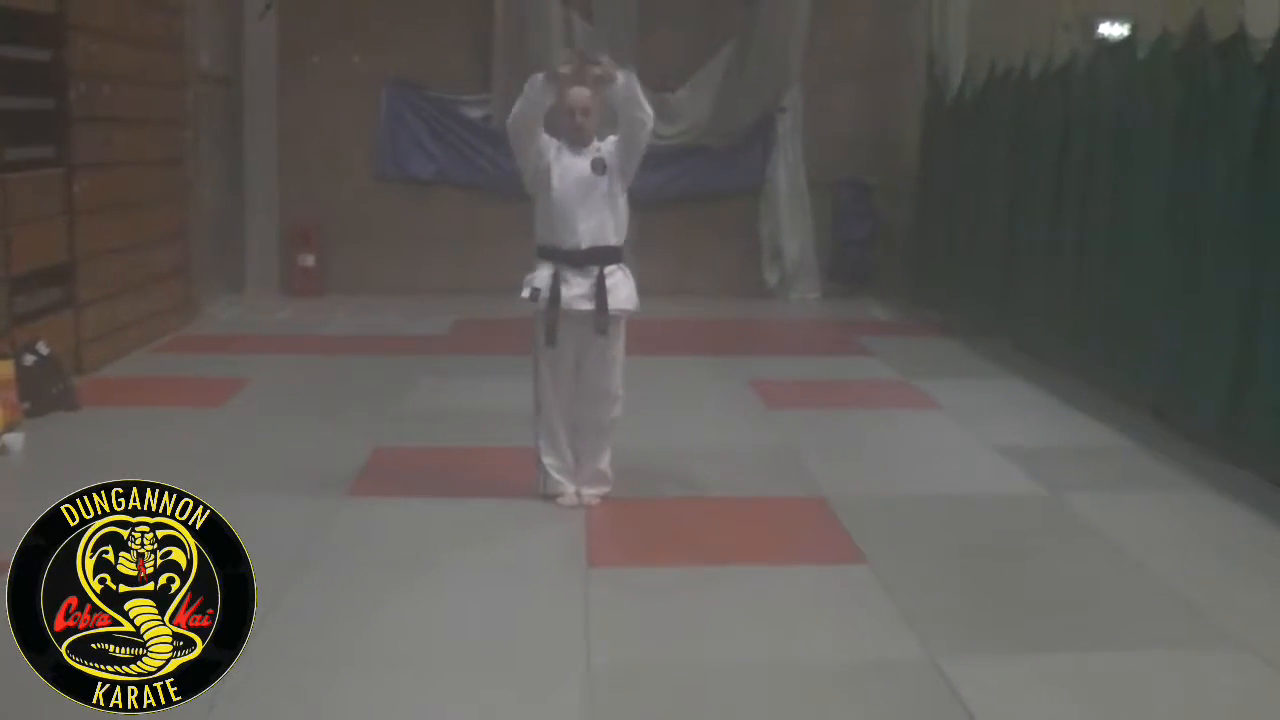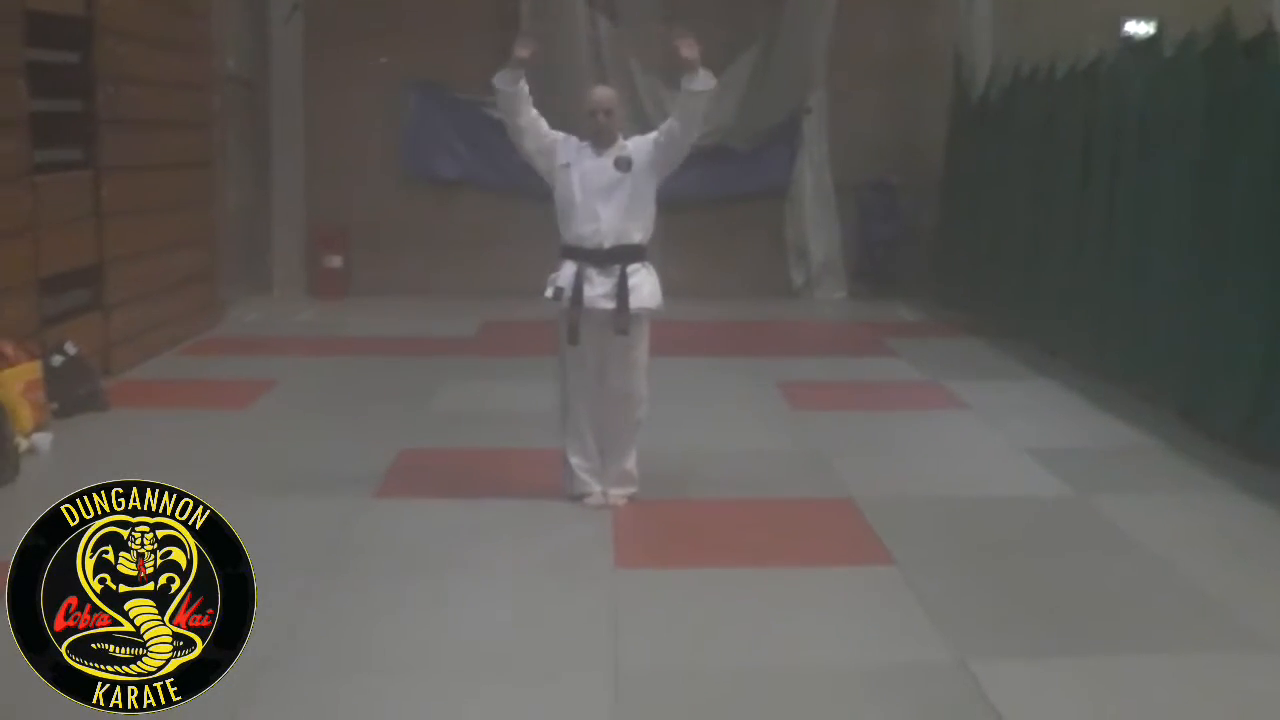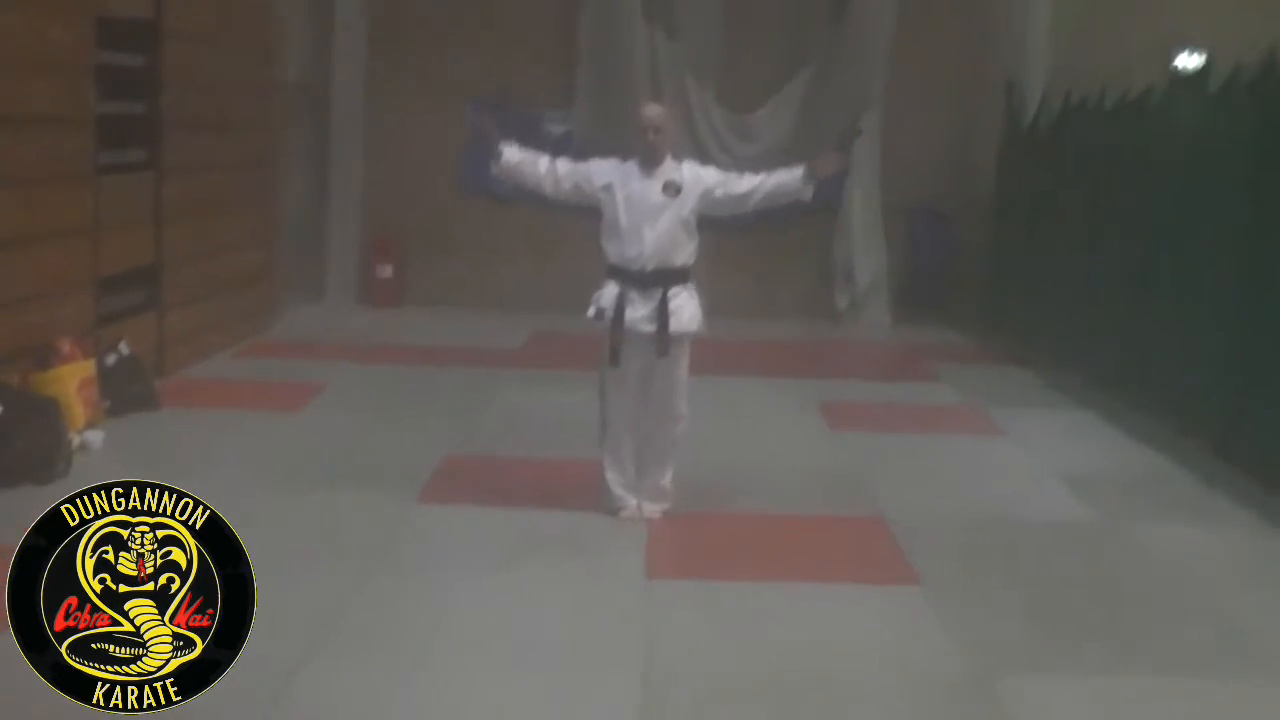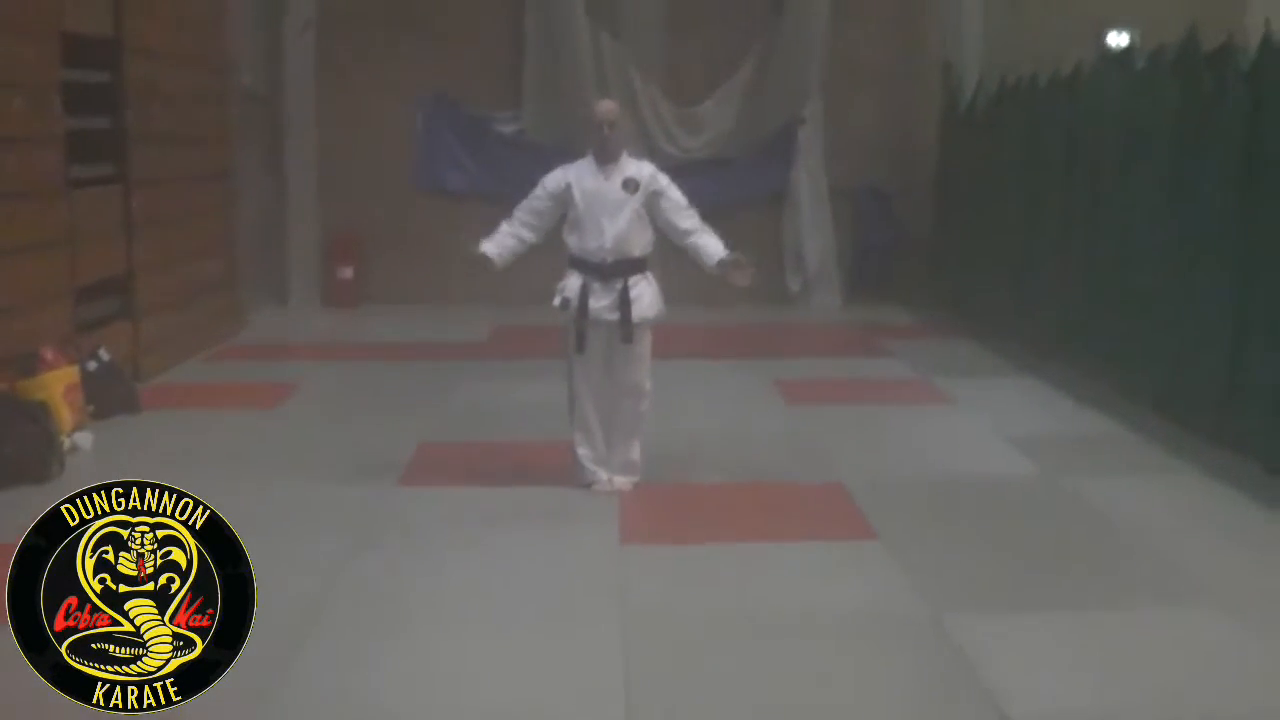
dt=0.7s
person 1, frame 1
left shoulder: (615, 154)
right shoulder: (544, 156)
left elbow: (640, 123)
right elbow: (521, 126)
left wrist: (613, 81)
right wrist: (549, 83)
left hip: (606, 283)
right hip: (555, 283)
left knee: (601, 390)
right knee: (555, 389)
left ankle: (591, 478)
right ankle: (560, 479)
person 1, frame 2
left shoulder: (647, 155)
right shoulder: (562, 154)
left elbow: (686, 124)
right elbow: (521, 121)
left wrist: (692, 73)
right wrist: (516, 71)
left hip: (629, 283)
right hip: (579, 282)
left knee: (626, 389)
right knee: (580, 388)
left ankle: (617, 478)
right ankle: (586, 479)
person 1, frame 3
left shoulder: (695, 178)
right shoulder: (606, 174)
left elbow: (752, 188)
right elbow: (551, 174)
left wrist: (806, 176)
right wrist: (501, 151)
left hip: (672, 304)
right hip: (624, 302)
left knee: (667, 405)
right knee: (621, 403)
left ankle: (653, 491)
right ankle: (624, 492)
person 1, frame 4
left shoulder: (646, 176)
right shoulder: (567, 177)
left elbow: (686, 222)
right elbow: (524, 222)
left wrist: (722, 258)
right wrist: (489, 254)
left hip: (632, 292)
right hip: (586, 291)
left knee: (631, 385)
right knee: (587, 385)
left ankle: (623, 466)
right ankle: (595, 468)
